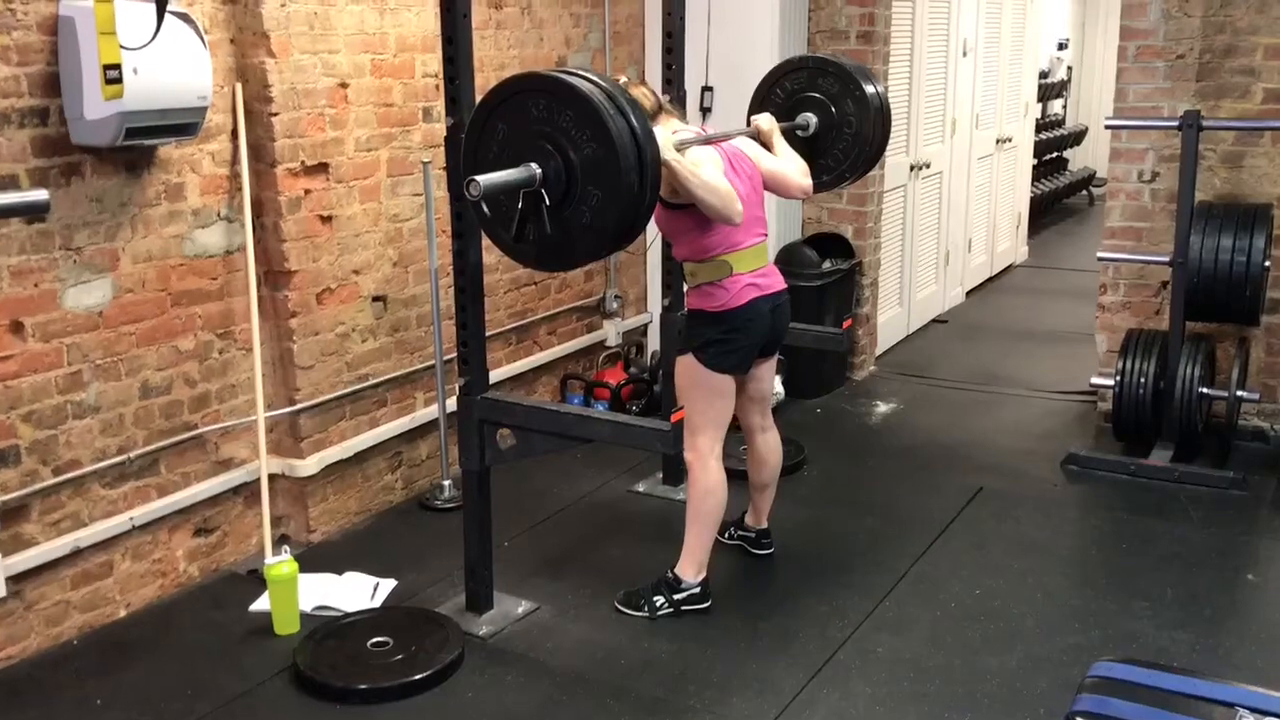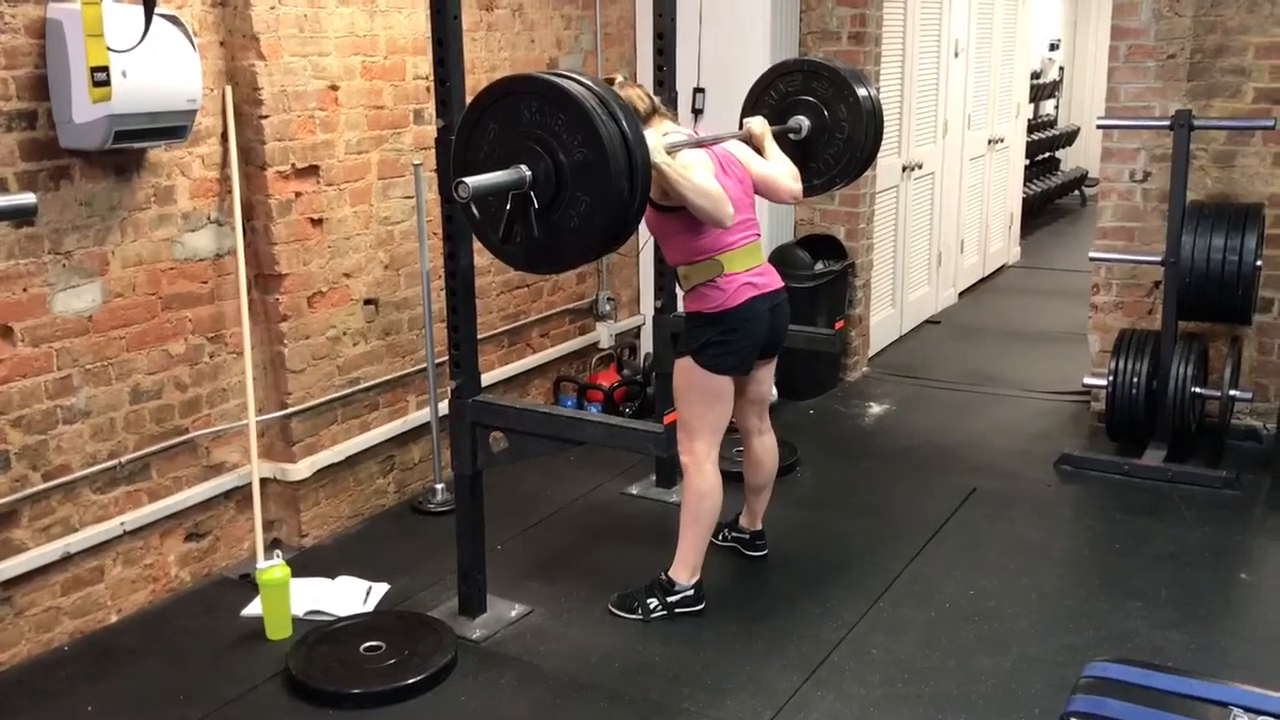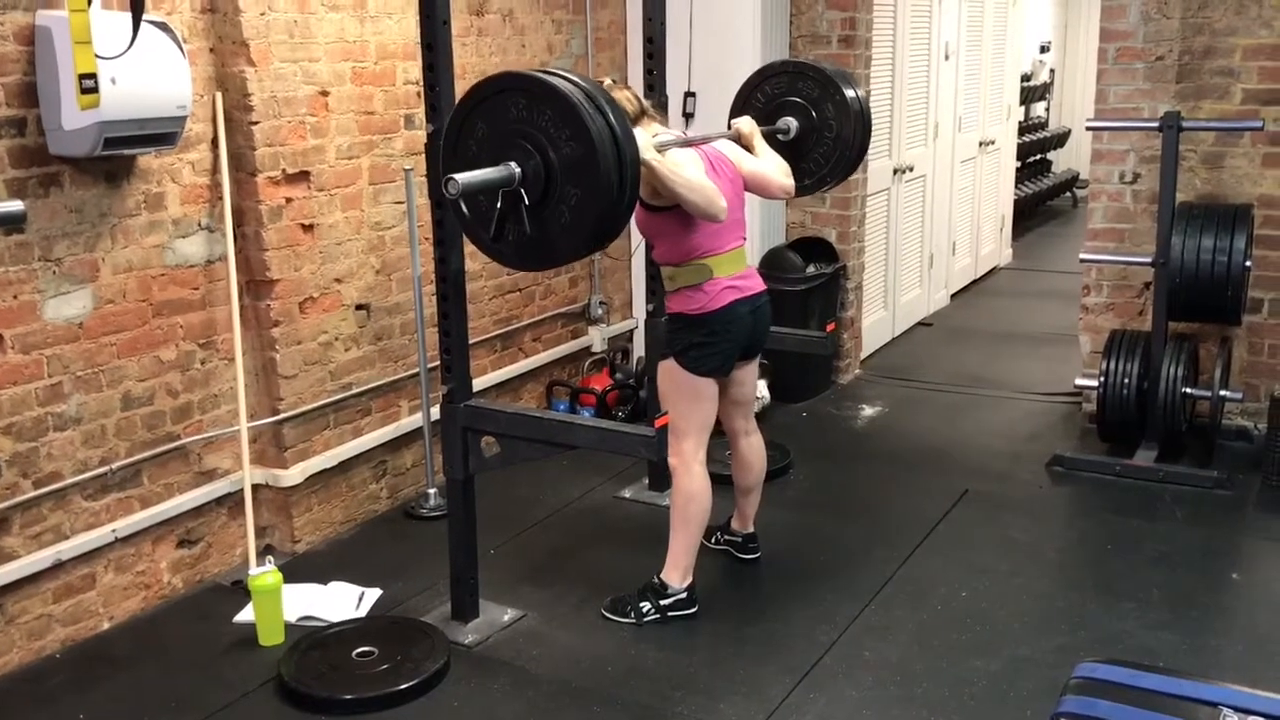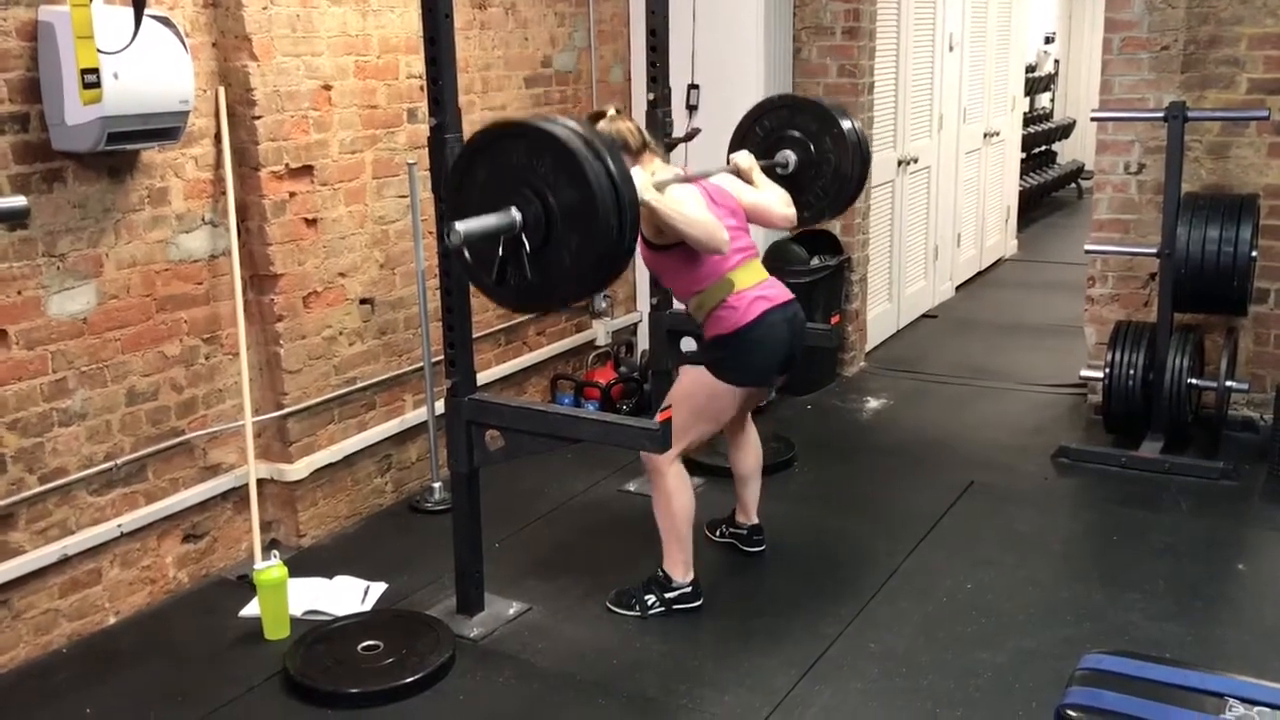
dt=0.7s
person 1, frame 1
left shoulder: (681, 159)
right shoulder: (736, 143)
left elbow: (730, 208)
right elbow: (801, 184)
left wrist: (667, 158)
right wrist: (773, 135)
left hip: (723, 312)
right hip: (771, 299)
left knee: (702, 449)
right knee: (758, 421)
left ankle: (687, 583)
right ankle: (756, 527)
person 1, frame 2
left shoulder: (673, 160)
right shoulder: (725, 146)
left elbow: (721, 212)
right elbow: (792, 189)
left wrist: (657, 161)
right wrist: (765, 140)
left hip: (723, 314)
right hip: (770, 299)
left knee: (698, 453)
right knee: (755, 424)
left ankle: (682, 585)
right ankle: (751, 528)
person 1, frame 3
left shoulder: (660, 164)
right shoulder: (716, 146)
left elbow: (713, 205)
right elbow: (783, 184)
left wrist: (647, 159)
right wrist: (754, 137)
left hip: (704, 316)
right hip: (751, 302)
left knee: (686, 453)
right knee: (741, 425)
left ankle: (674, 588)
right ankle: (742, 531)
person 1, frame 4
left shoulder: (663, 200)
right shoulder: (715, 180)
left elbow: (716, 240)
right elbow: (787, 214)
left wrist: (648, 199)
right wrist: (752, 171)
left hip: (744, 335)
right hip: (784, 318)
left knee: (661, 452)
right knee: (735, 417)
left ankle: (677, 583)
right ankle: (746, 524)
